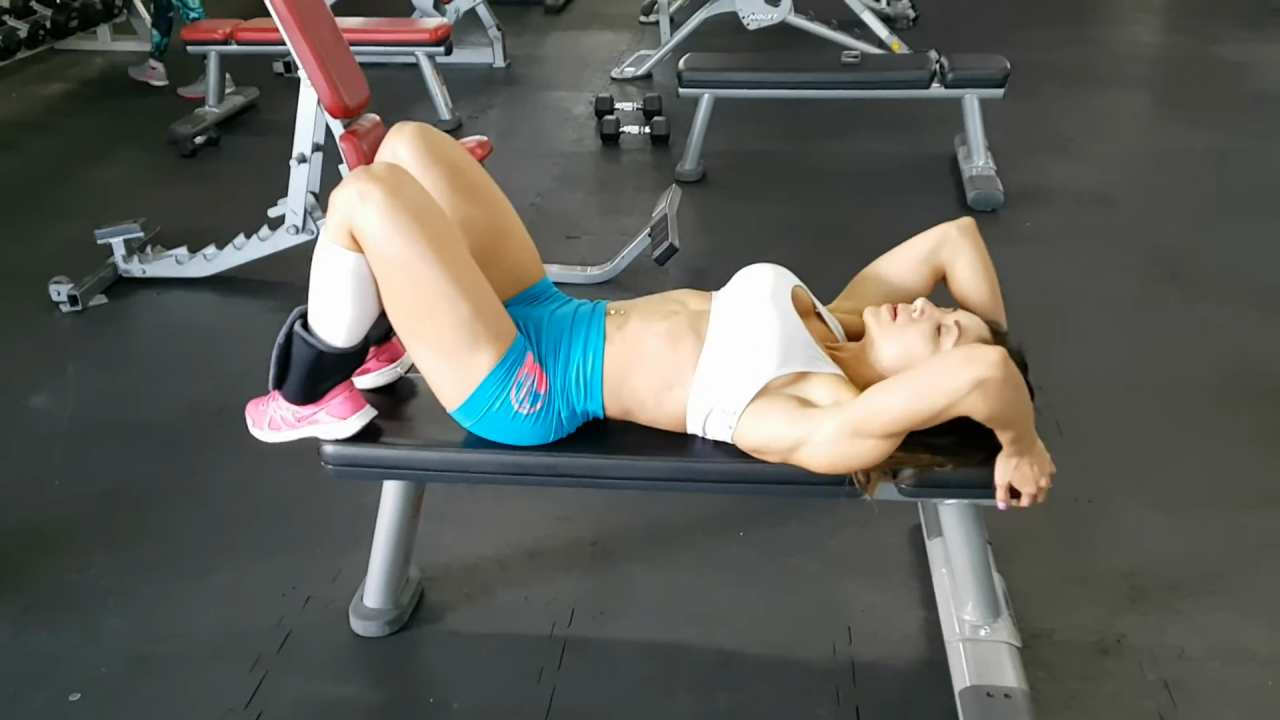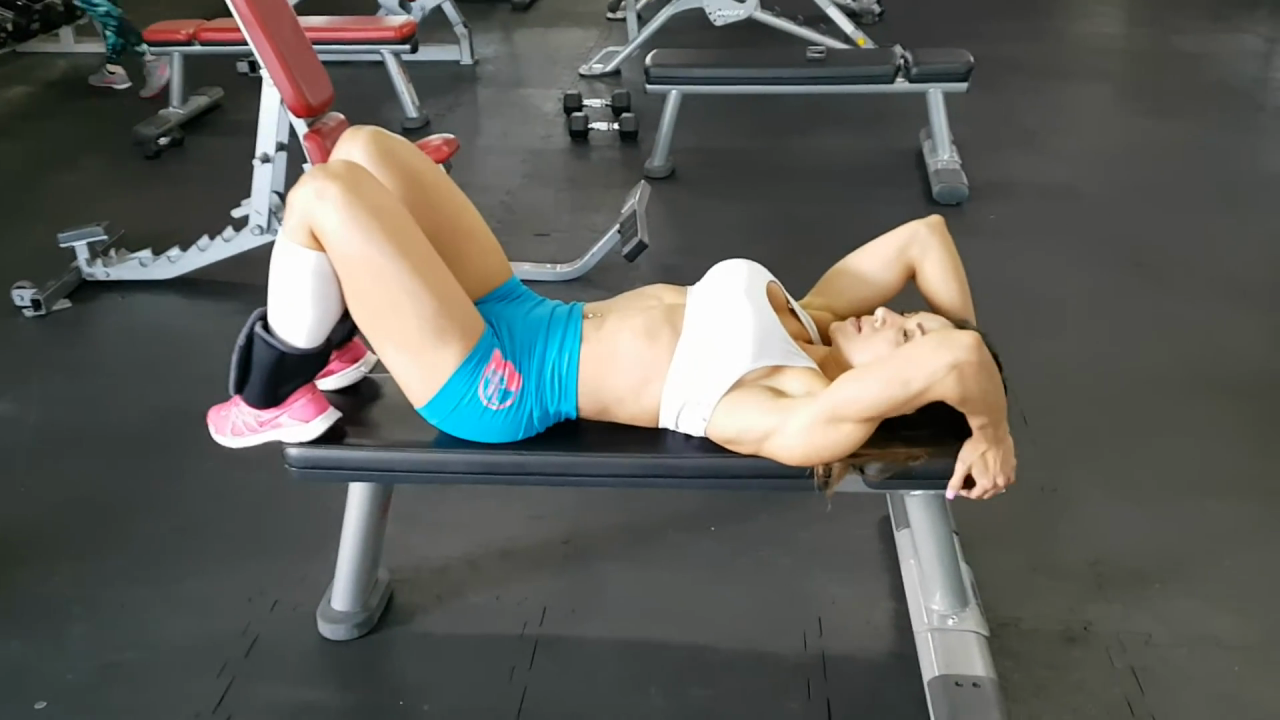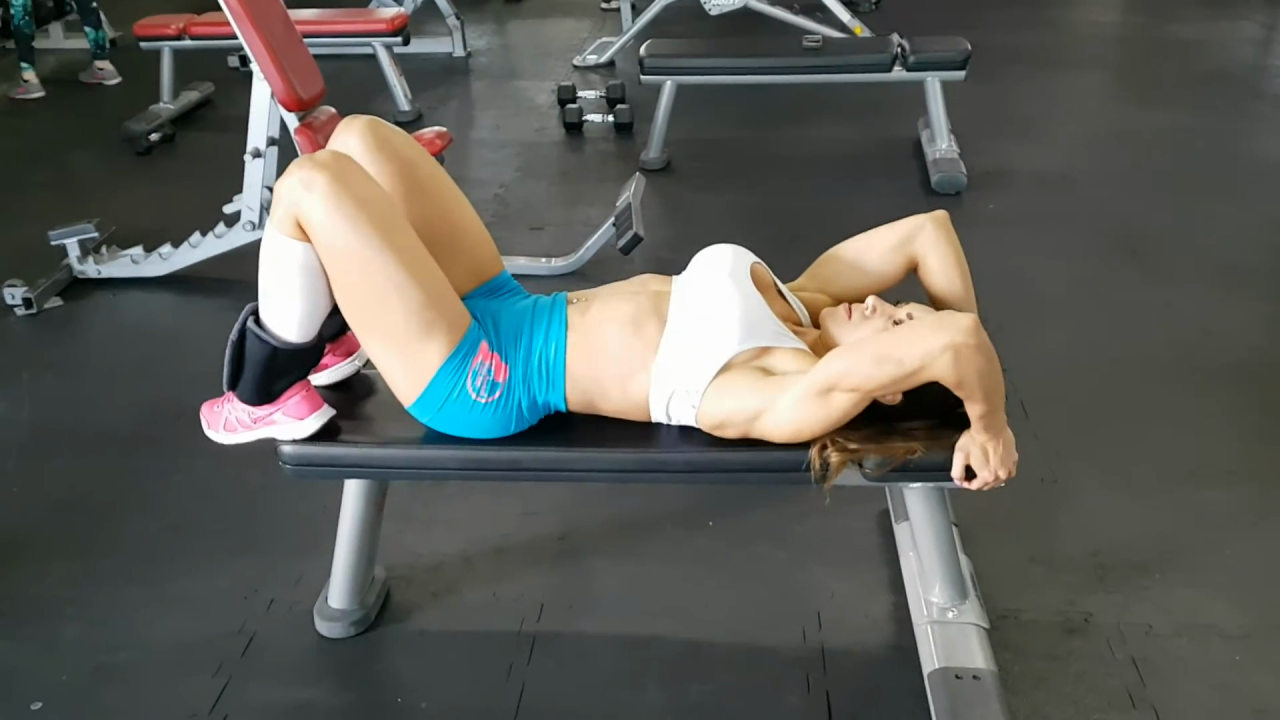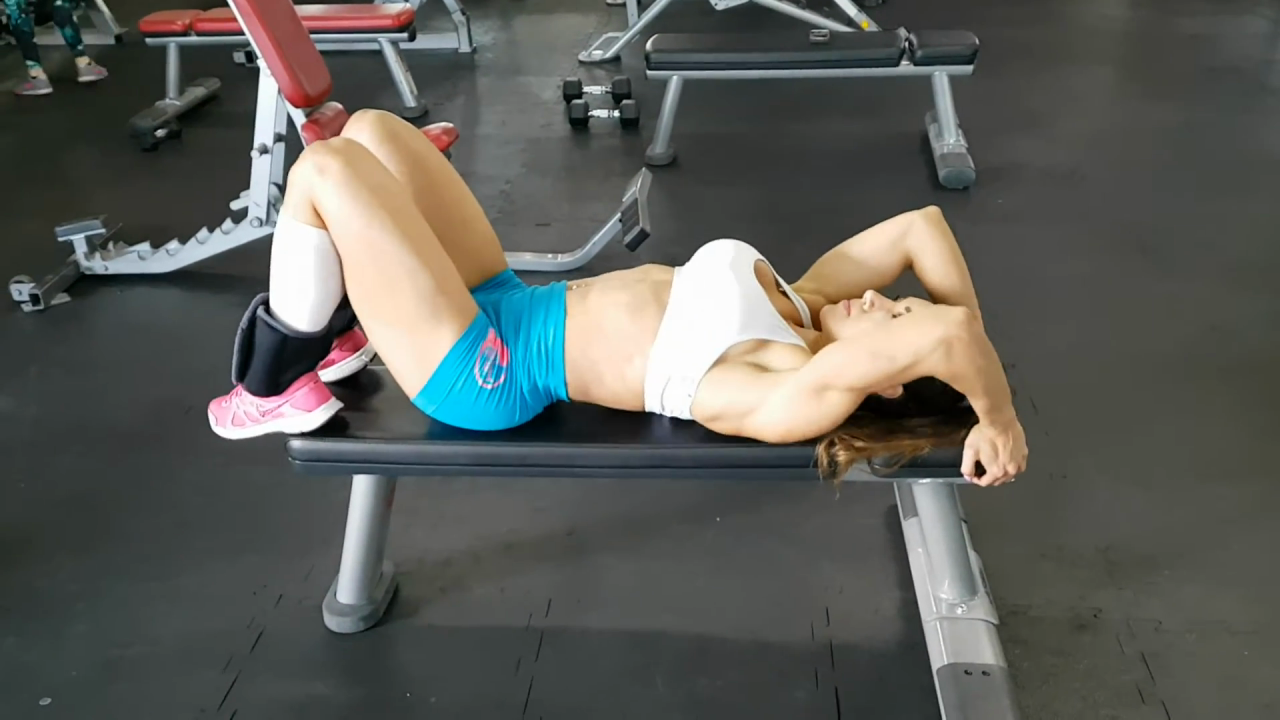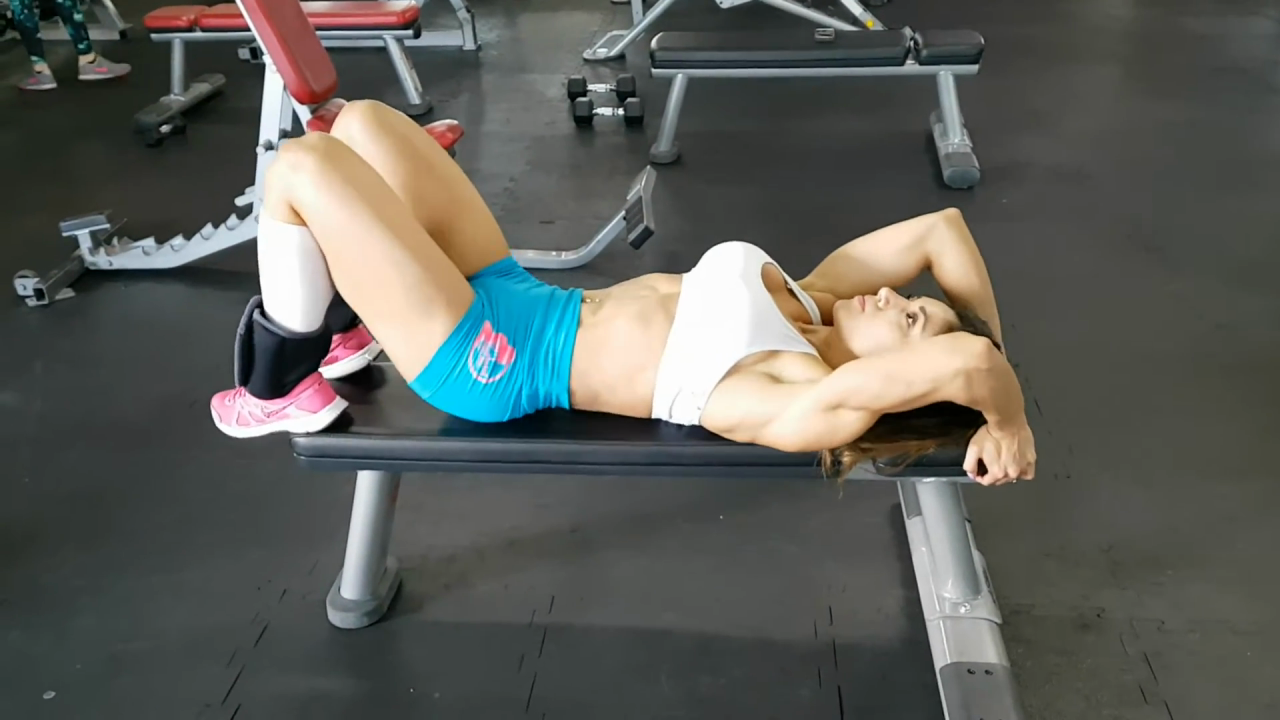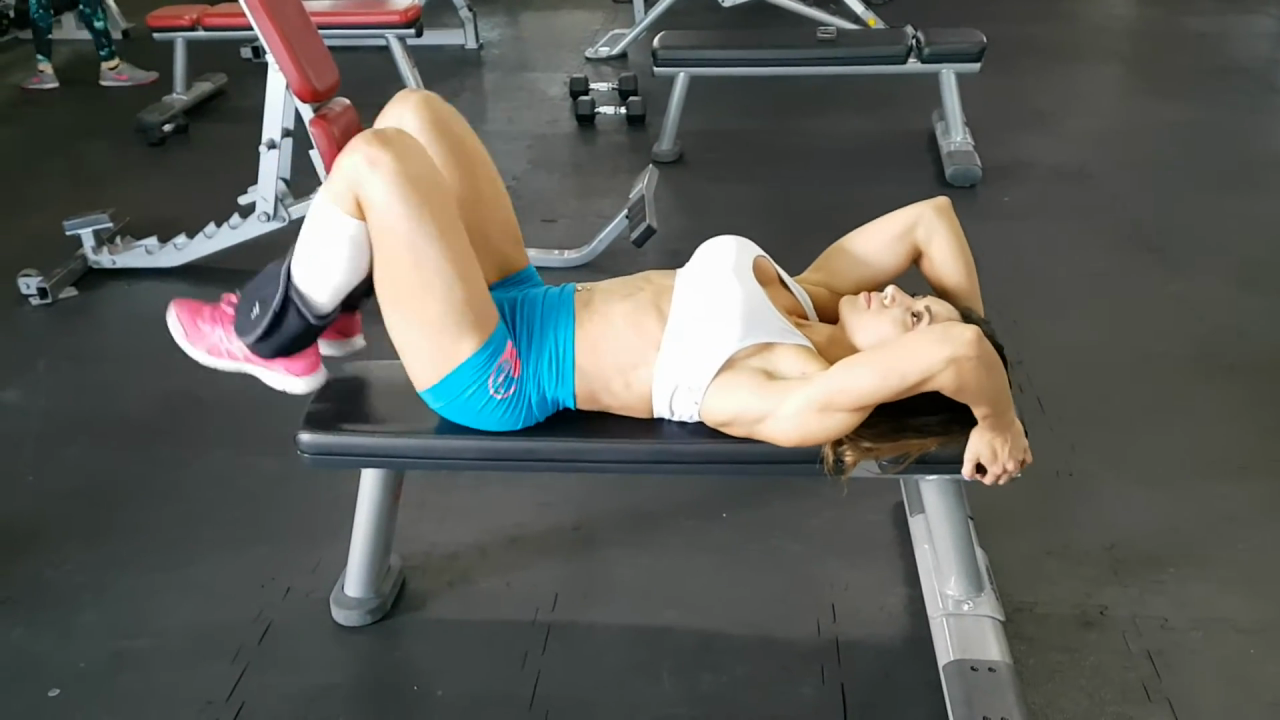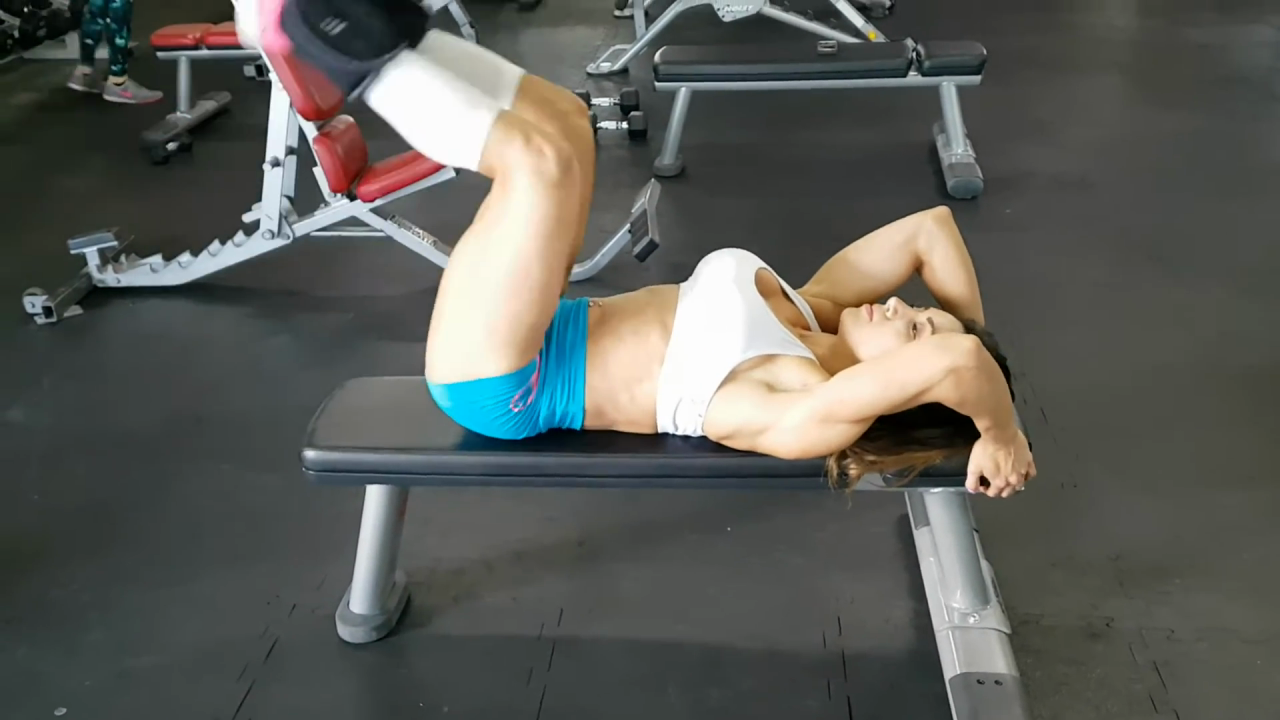
dt=0.4s
person 1, frame 1
left shoulder: (844, 427)
right shoulder: (843, 329)
left elbow: (986, 372)
right elbow: (955, 236)
left wrist: (1020, 443)
right wrist: (1000, 344)
left hip: (520, 390)
right hip: (548, 323)
left knee: (365, 194)
right knee: (409, 142)
left ankle: (316, 394)
right ankle: (368, 342)
person 1, frame 2
left shoulder: (817, 419)
right shoulder: (810, 325)
left elbow: (959, 359)
right elbow: (925, 232)
left wrist: (988, 431)
right wrist: (965, 338)
left hip: (493, 388)
right hip: (517, 321)
left knee: (324, 193)
right knee: (361, 149)
left ankle: (277, 397)
right ankle: (333, 341)
person 1, frame 3
left shoulder: (808, 397)
right shoulder: (803, 311)
left elbow: (956, 338)
right elbow: (929, 228)
left wrist: (987, 420)
right wrist: (971, 341)
left hip: (478, 385)
right hip: (503, 315)
left knee: (311, 183)
right knee: (358, 137)
left ankle: (270, 393)
right ankle: (326, 336)
person 1, frame 4
left shoulder: (803, 397)
right shoulder: (804, 310)
left elbow: (948, 337)
right elbow: (922, 225)
left wrist: (996, 417)
right wrist: (978, 336)
left hip: (481, 374)
right hip: (507, 311)
left knee: (323, 169)
right knee: (367, 131)
left ankle: (278, 386)
right ankle: (333, 330)
person 1, frame 5
left shoulder: (818, 404)
right shoulder: (813, 306)
left elbow: (967, 364)
right elbow: (941, 227)
left wrist: (1007, 421)
right wrist: (995, 342)
left hip: (486, 367)
right hip: (515, 303)
left knee: (302, 166)
right knee: (360, 123)
left ankle: (282, 387)
right ankle: (342, 326)
person 1, frame 6
left shoulder: (816, 402)
right shoulder: (811, 309)
left elbow: (958, 349)
right elbow: (931, 217)
left wrist: (999, 423)
right wrist: (980, 338)
left hip: (488, 381)
right hip: (529, 315)
left knee: (385, 160)
right knee: (414, 112)
left ankle: (277, 337)
right ankle: (325, 310)
person 1, frame 7
left shoulder: (813, 420)
right shoulder: (802, 319)
left elbow: (958, 362)
right elbow: (931, 227)
left wrist: (999, 438)
right wrist: (968, 344)
left hip: (503, 387)
right hip: (554, 341)
left knee: (545, 159)
right knee: (556, 117)
